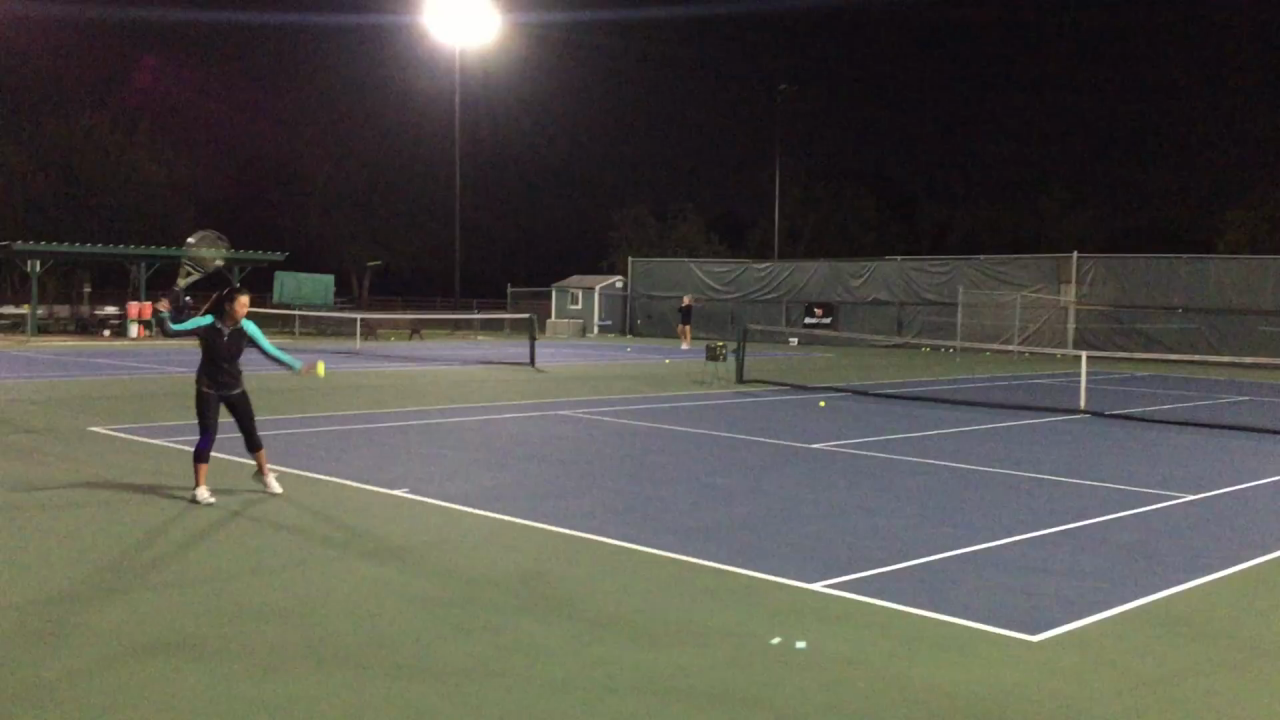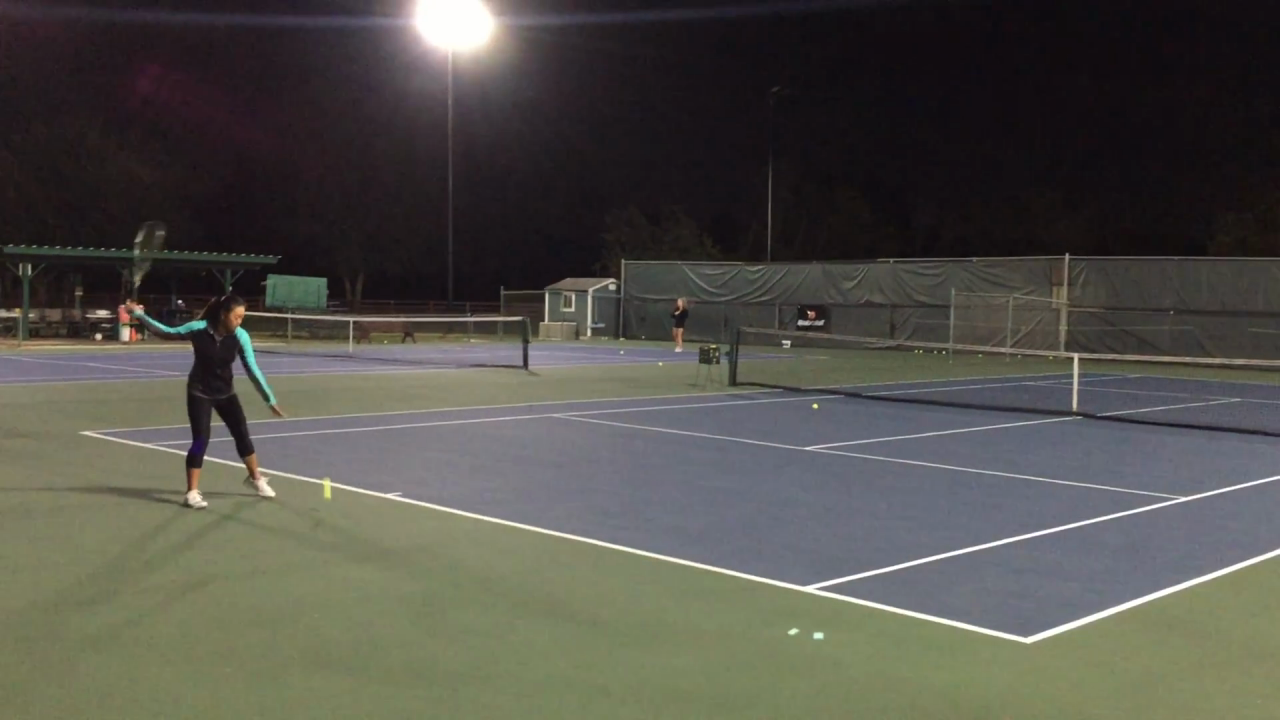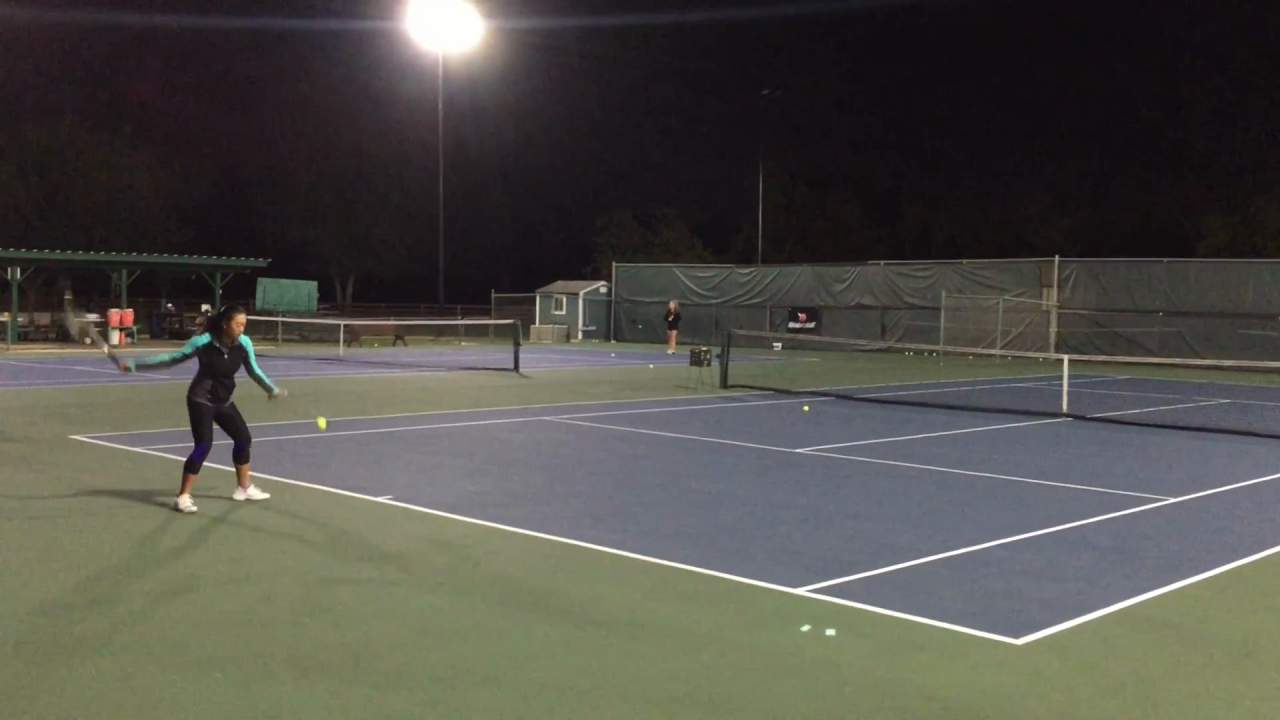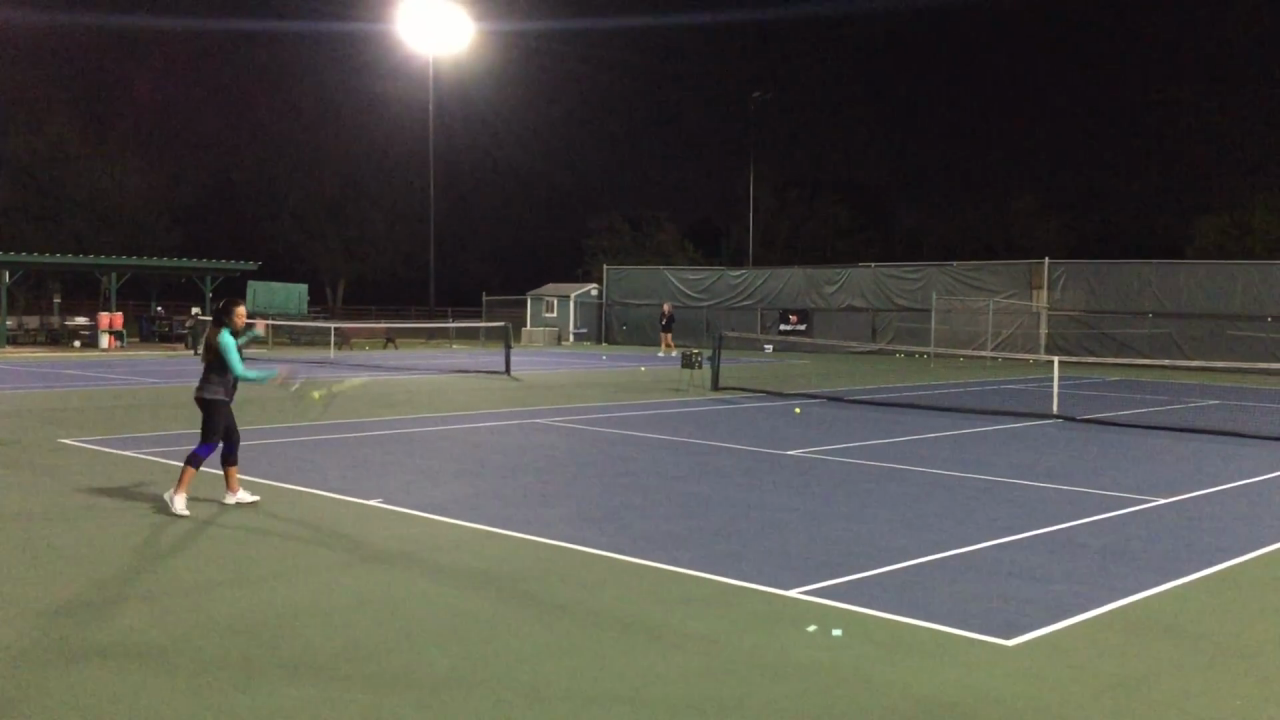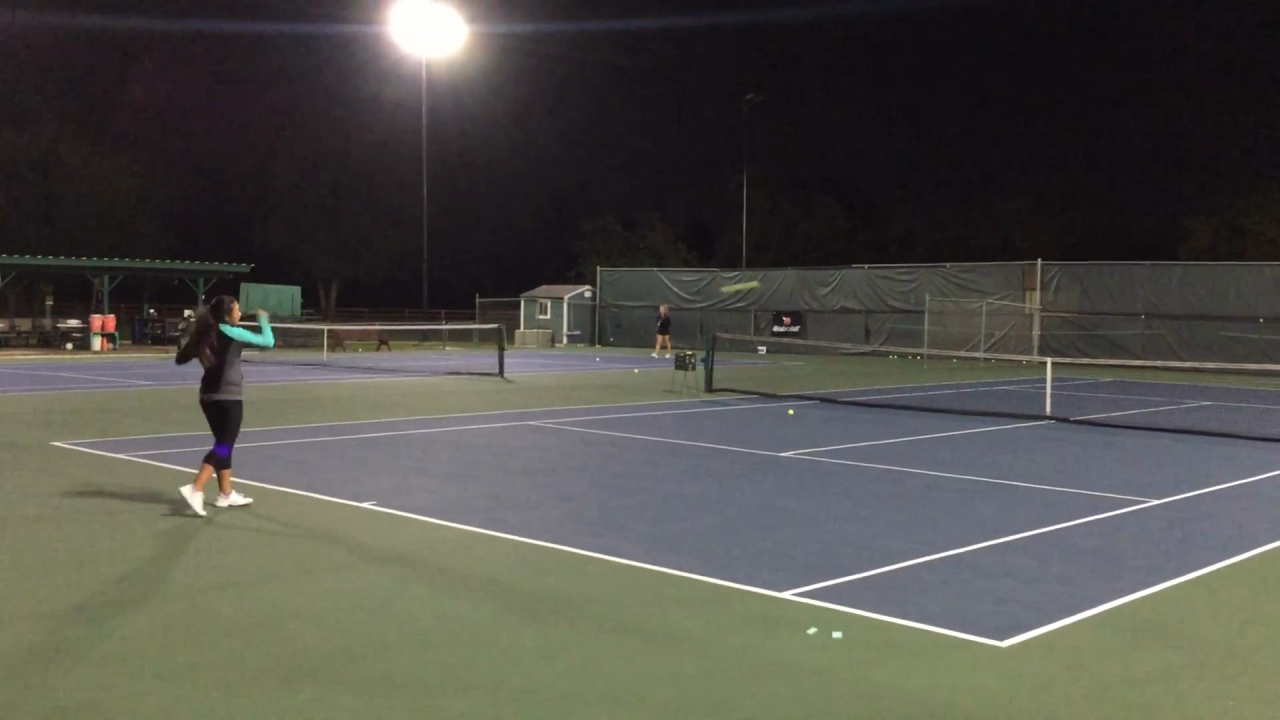
dt=0.2s
person 1, frame 1
left shoulder: (248, 328)
right shoulder: (206, 323)
left elbow: (271, 352)
right elbow: (170, 331)
left wrist: (298, 367)
right wrist: (163, 313)
left hip: (234, 388)
right hip: (208, 389)
left knee: (250, 432)
right knee: (208, 436)
left ankle: (264, 473)
right ankle: (200, 488)
person 1, frame 2
left shoulder: (241, 337)
right shoulder: (199, 329)
left elbow: (252, 370)
right elbow: (168, 333)
left wrist: (270, 400)
right wrist: (139, 315)
left hip: (225, 393)
right hip: (200, 393)
left knee: (242, 434)
right knee: (201, 440)
left ankle: (255, 478)
right ankle: (192, 492)
person 1, frame 3
left shoulder: (244, 344)
right shoulder: (202, 342)
left elbow: (253, 370)
right elbow: (172, 358)
left wrist: (271, 389)
right wrist: (135, 365)
left hip: (224, 401)
right hip: (202, 402)
left knee: (243, 439)
right knee: (203, 447)
left ankle: (245, 487)
right ankle: (183, 496)
person 1, frame 4
left shoulder: (227, 335)
right shoulder: (225, 339)
right elbow: (240, 373)
left wrist: (252, 333)
right wrist: (270, 375)
left hip: (216, 397)
right hip: (213, 397)
left knee: (232, 440)
right knee: (208, 444)
left ankle: (234, 491)
right ankle: (177, 493)
person 1, frame 5
left shoulder: (205, 335)
right shoulder: (233, 334)
left elbow: (181, 358)
right elbow: (267, 342)
right wrist: (264, 320)
left hip: (209, 397)
right hip: (228, 398)
left knee: (224, 444)
right knee: (223, 446)
left ankle: (226, 493)
right ankle: (195, 489)
